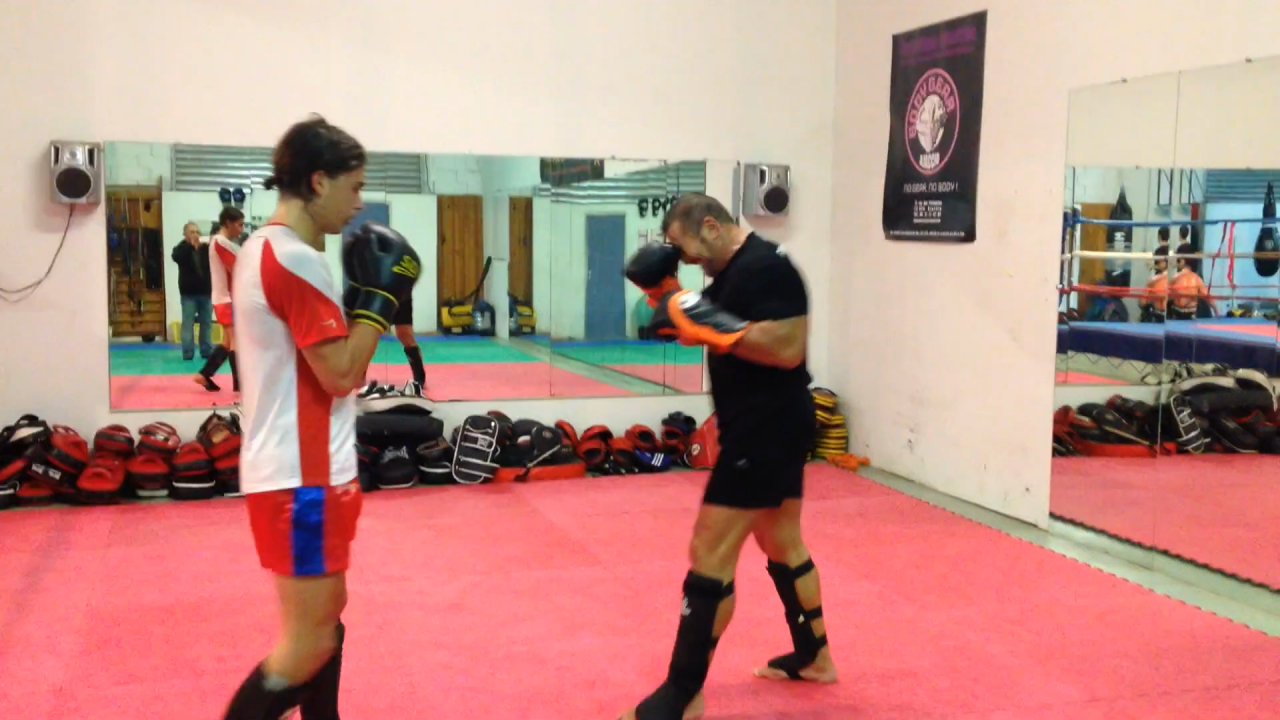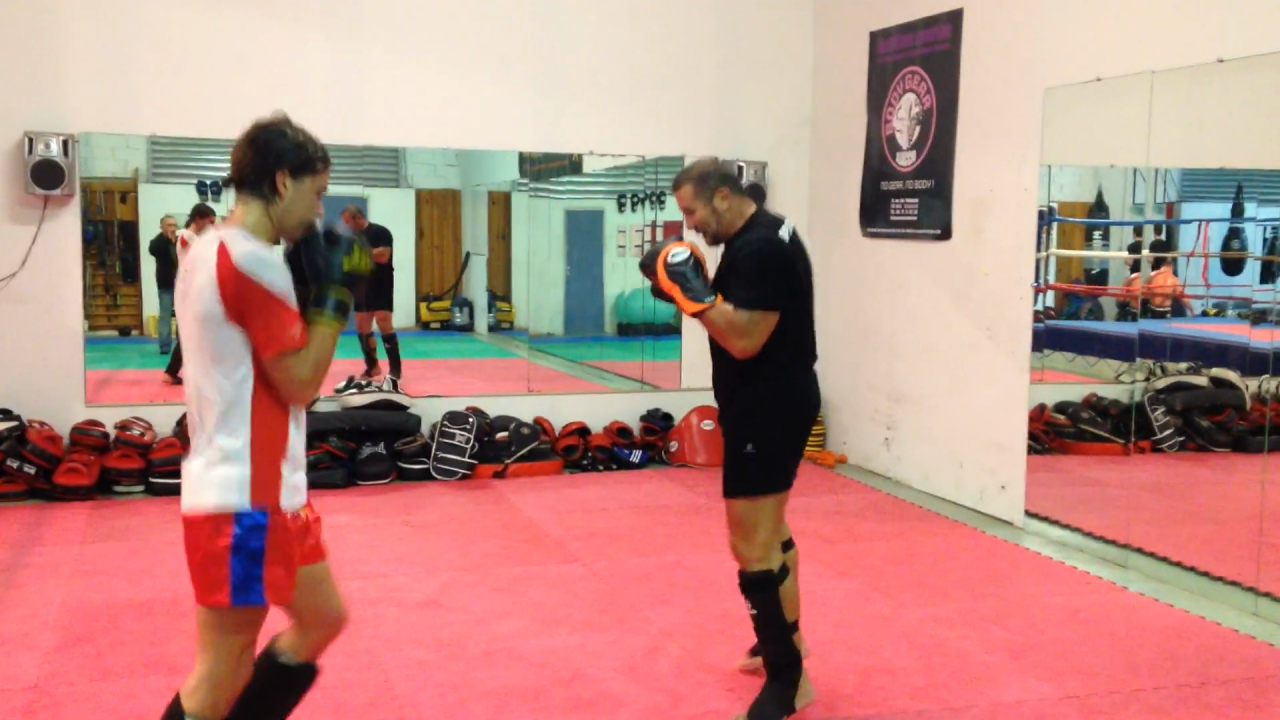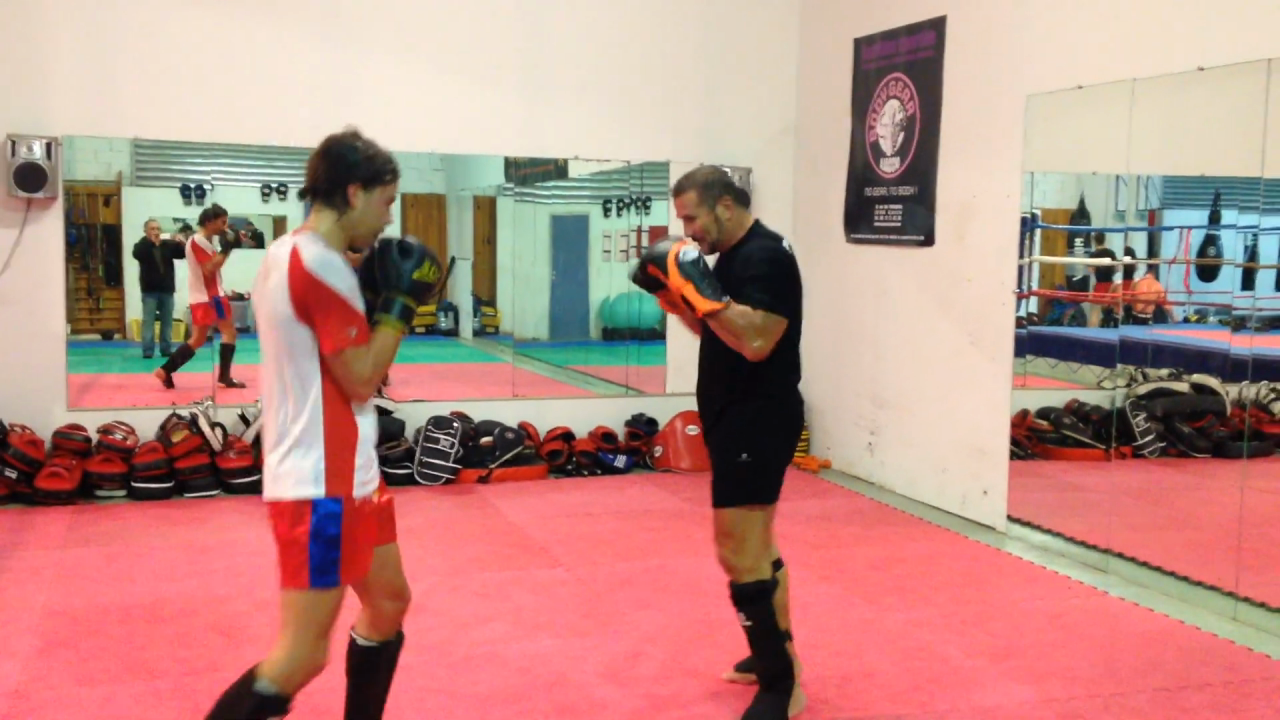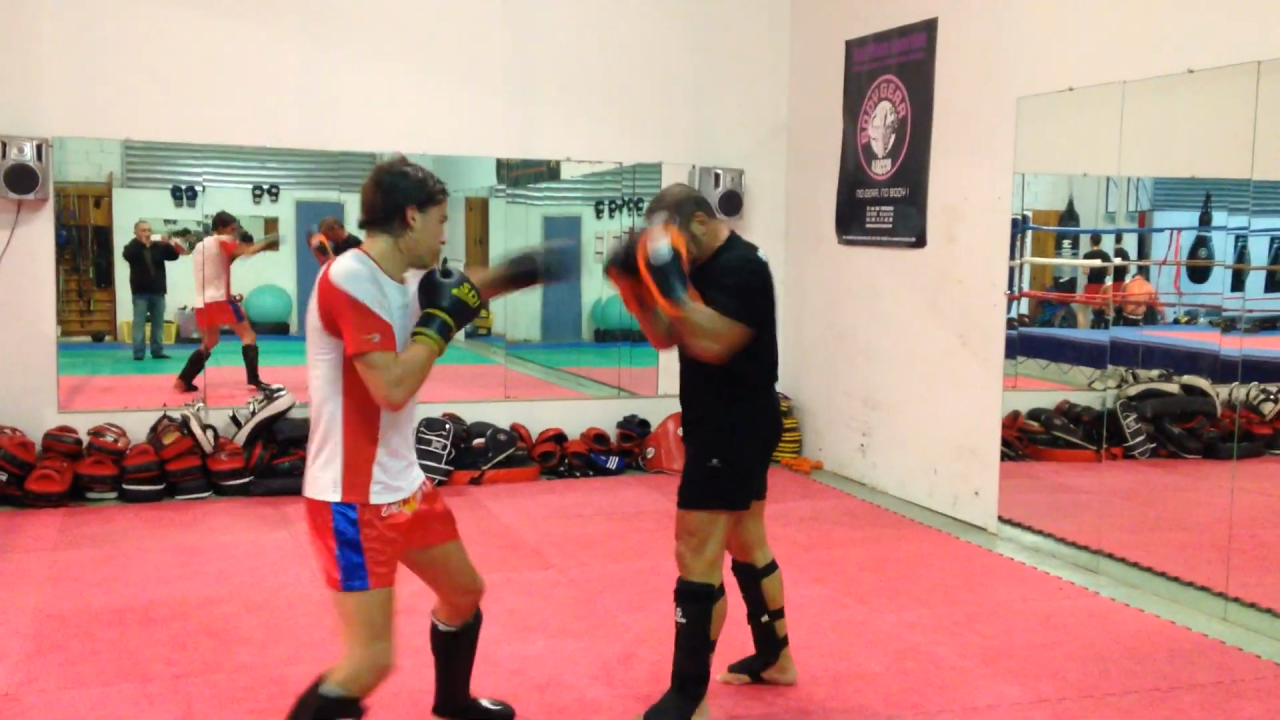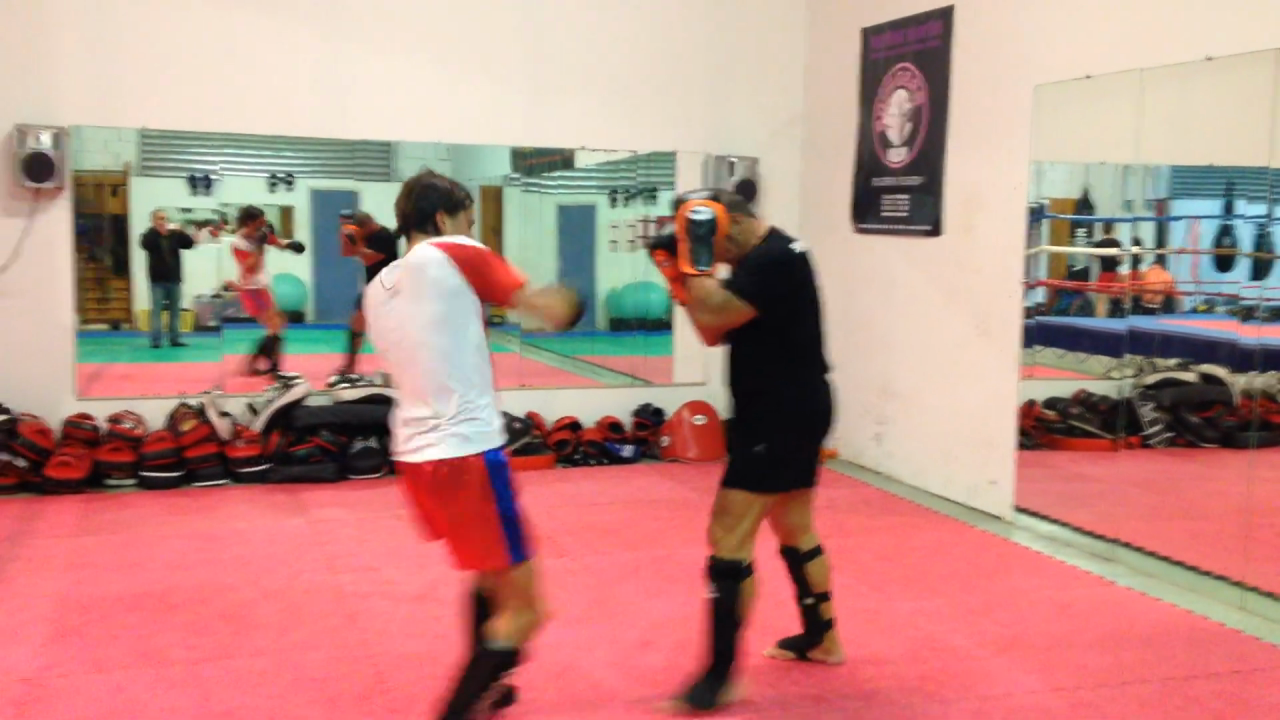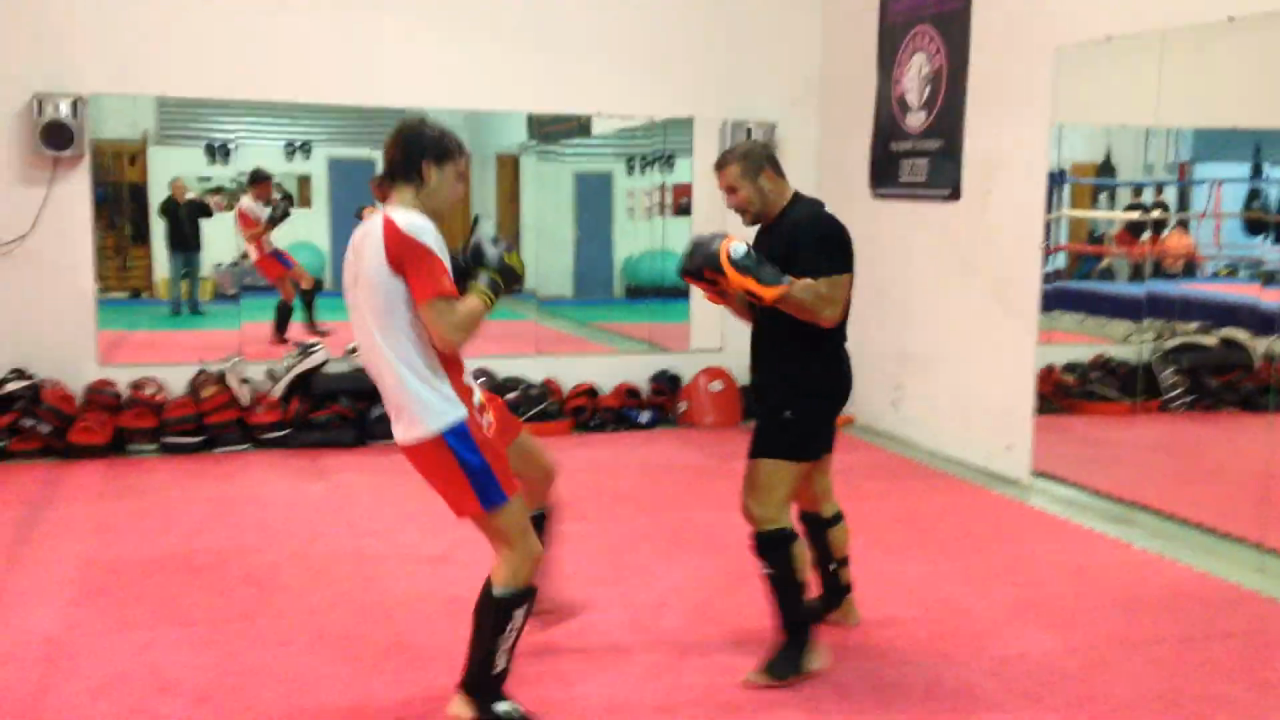
dt=0.5s
person 1, frame 1
left shoulder: (267, 248)
right shoulder: (291, 257)
right elbow: (340, 371)
left wrist: (366, 290)
right wrist: (380, 296)
left hip: (309, 469)
right hip: (300, 478)
left knee: (324, 614)
right knee: (307, 644)
person 1, frame 2
left shoulder: (214, 249)
right shoulder: (251, 261)
right elbow: (300, 382)
left wrist: (318, 285)
right wrist: (334, 291)
left hip: (273, 491)
right hip: (244, 499)
left knee: (322, 625)
person 1, frame 3
left shoulder: (294, 254)
right shoulder: (317, 263)
right elbow: (363, 377)
left wrist: (386, 292)
right wrist: (401, 299)
left hip: (347, 478)
right hip: (319, 487)
left knee: (389, 604)
right knee: (302, 654)
person 1, frame 4
left shoulder: (400, 272)
right shoulder: (346, 279)
left elbow: (462, 286)
right elbow: (392, 388)
left wrist: (520, 268)
right wrist: (441, 321)
left hip: (401, 482)
right hip: (352, 496)
left knee: (464, 590)
right knee: (366, 661)
person 1, frame 5
left shoulder: (377, 290)
right shoulder: (454, 256)
right elbow: (552, 311)
right wrist: (570, 302)
left hip: (416, 455)
right hip: (465, 454)
left knee: (497, 573)
right knee: (522, 612)
person 1, frame 6
left shoulder: (372, 233)
right shoulder: (410, 230)
right elbow: (450, 332)
left wrist: (471, 278)
right wrist: (492, 281)
left hip: (447, 406)
right hip: (442, 420)
left knee: (540, 474)
right knee: (522, 552)
left ankle: (524, 600)
person 2, frame 1
left shoulder: (762, 268)
right shoulder: (734, 269)
left elbow: (788, 348)
right elbow: (710, 331)
left wrist: (713, 324)
right wrist: (664, 290)
left hip: (767, 425)
right hip: (774, 421)
left knee: (710, 554)
right knee: (782, 540)
right ankle: (814, 654)
person 2, frame 2
left shoulder: (759, 249)
right shoulder: (763, 237)
left elbow: (744, 339)
left wrist: (691, 291)
right wrist: (693, 288)
left hip: (769, 407)
right hip: (776, 401)
left knee: (753, 546)
right knee: (767, 524)
right ankle: (785, 640)
person 2, frame 3
left shoulder: (764, 258)
right shoulder: (737, 253)
left elbow: (753, 342)
right elbow: (714, 325)
left wrist: (700, 286)
right wrist: (674, 288)
left hip: (758, 421)
right hip: (742, 418)
left knee: (742, 557)
right knee: (754, 543)
right ankle: (778, 652)
person 2, frame 4
left shoulder: (738, 268)
right shoulder: (711, 265)
left elbow: (712, 345)
right elbow: (666, 333)
left wrist: (669, 281)
right wrist: (635, 284)
left hip: (734, 427)
right hip: (736, 422)
left knee: (698, 556)
right knee: (747, 541)
right ankle: (774, 656)
person 2, frame 5
left shoulder: (773, 260)
right shoulder: (768, 255)
left elbow: (710, 319)
right elbow: (716, 330)
left wrist: (697, 252)
right wrist: (678, 270)
left hip: (781, 415)
right hip: (795, 409)
left knee: (729, 536)
right knee: (793, 526)
left ankle: (720, 675)
right ankle: (821, 637)
person 2, frame 6
left shoulder: (815, 227)
right shoulder: (772, 229)
left elbow: (826, 310)
left wrist: (758, 276)
right wrist: (726, 286)
left hip: (807, 386)
right hip: (790, 384)
left knee: (764, 506)
right knee: (813, 497)
left ankle: (801, 646)
right ankle: (837, 600)
